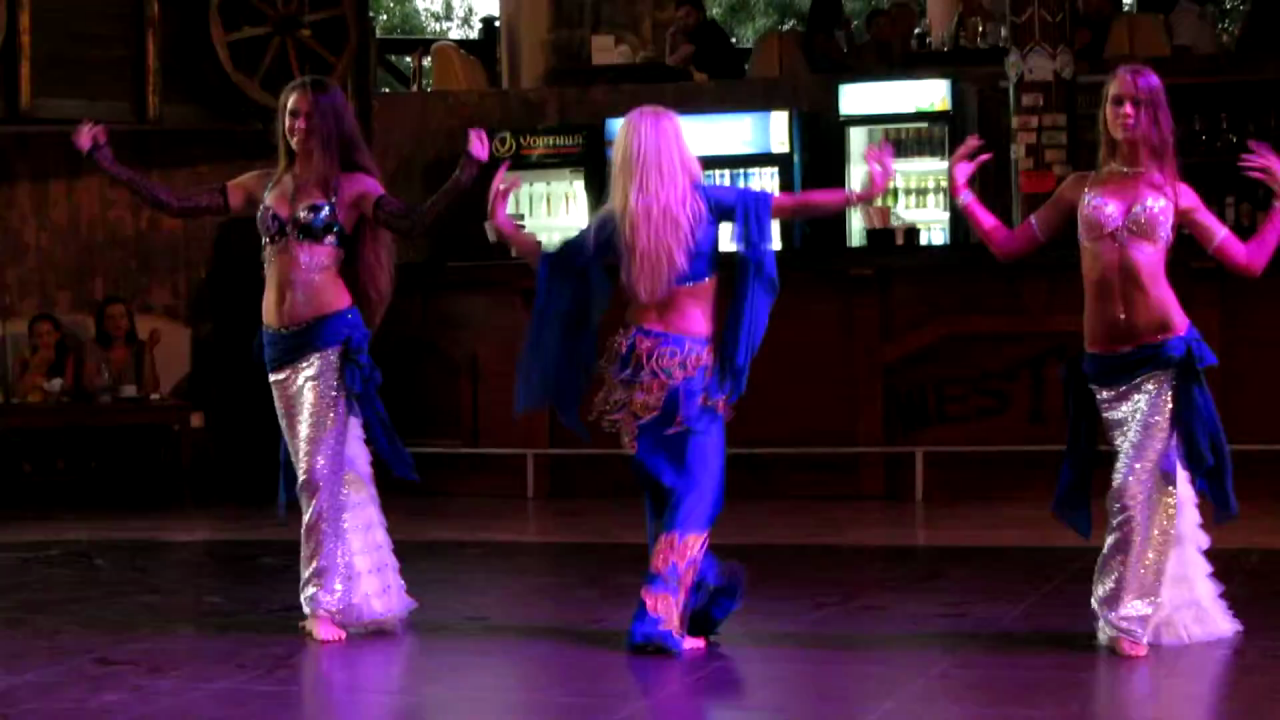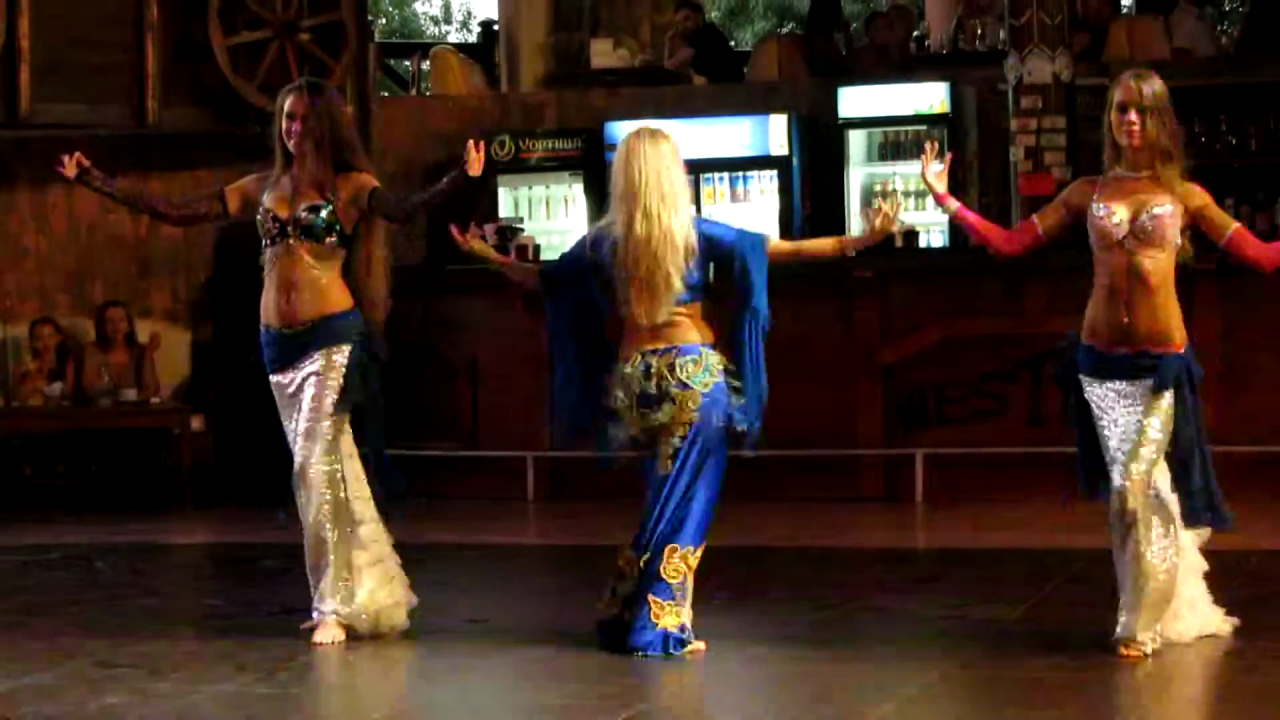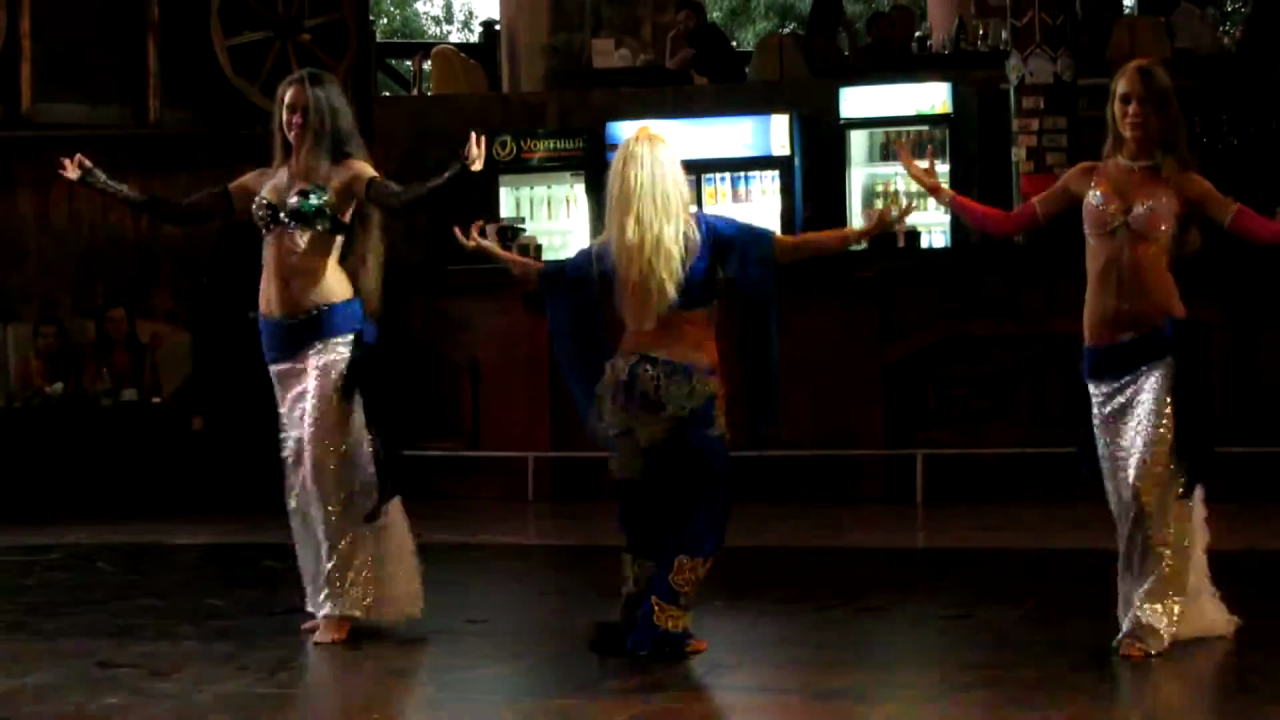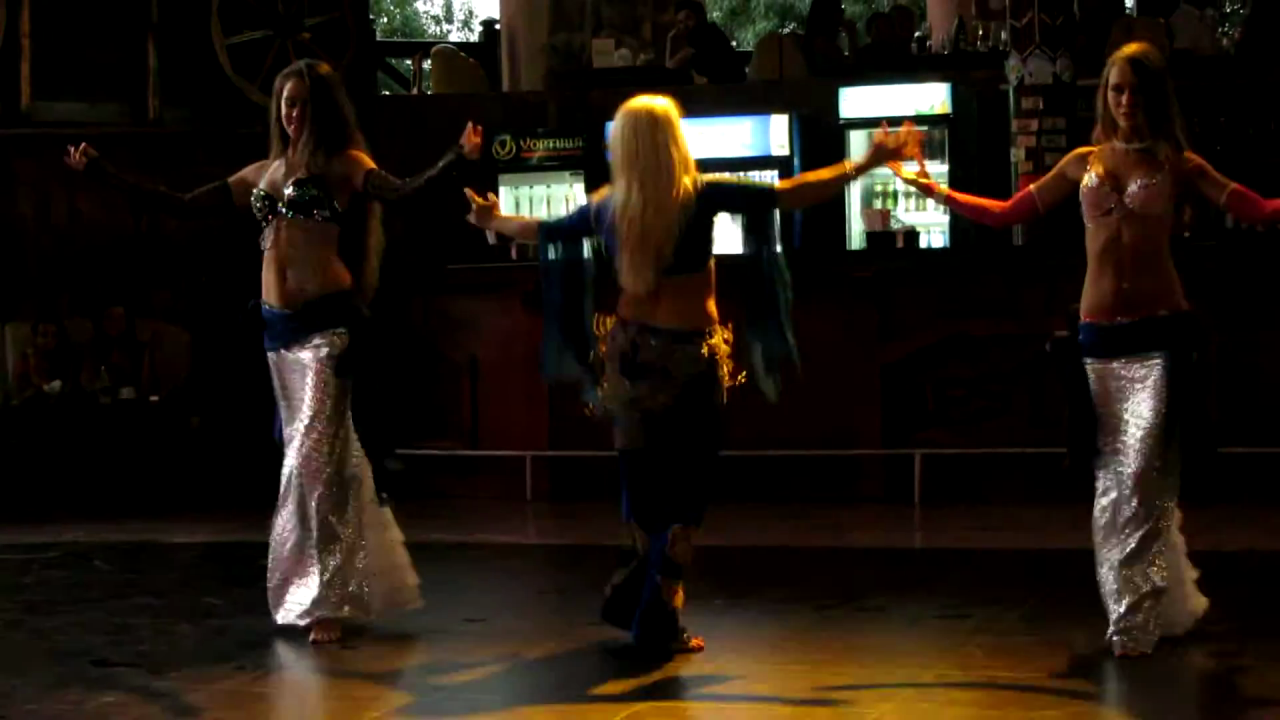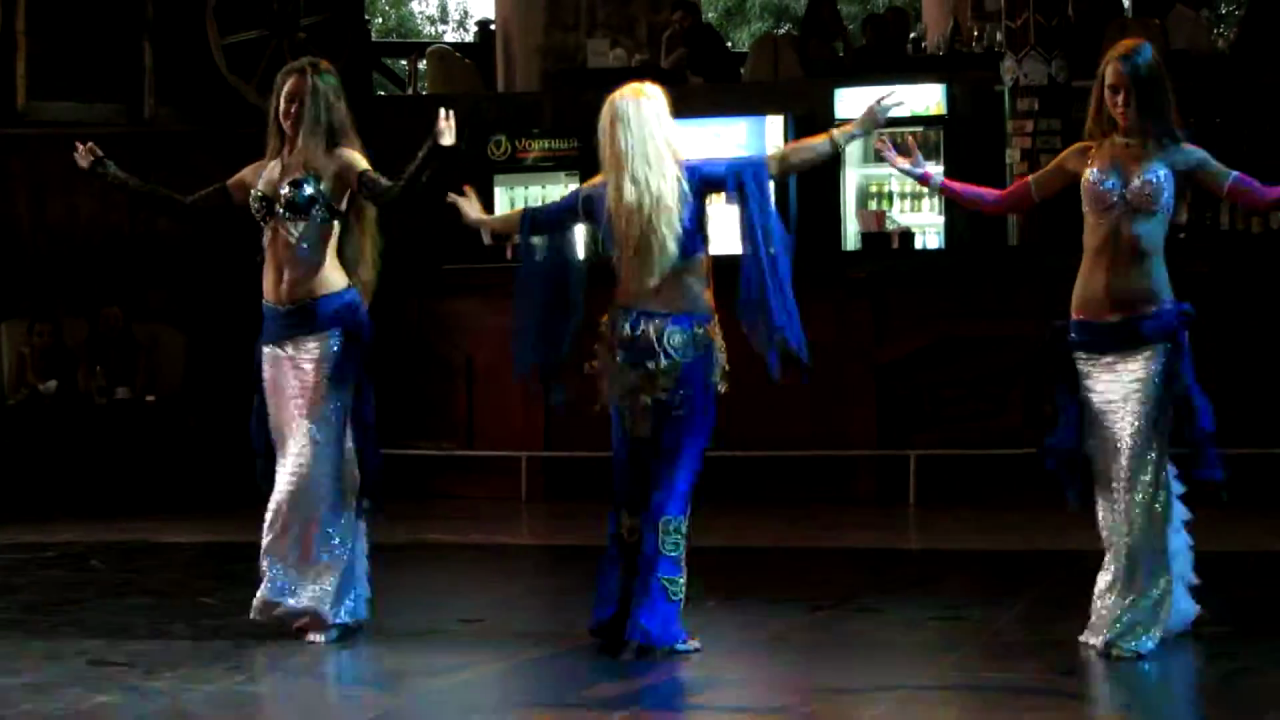
dt=0.2s
person 1, frame 1
left shoulder: (1175, 191)
right shoulder: (1081, 188)
right elbow: (1009, 245)
right wrist: (961, 191)
left hip: (1167, 351)
right hip: (1104, 364)
left knee: (1147, 484)
right knee: (1146, 488)
left ankle: (1135, 616)
right ankle: (1167, 611)
person 1, frame 2
left shoulder: (1186, 196)
right shoulder: (1089, 191)
right elbow: (1012, 242)
right wrist: (945, 198)
left hip: (1161, 362)
right hip: (1100, 363)
left knee: (1140, 489)
right knee: (1131, 493)
left ankle: (1146, 623)
right ankle: (1175, 611)
person 1, frame 3
left shoulder: (1183, 184)
right shoulder: (1086, 178)
right elbow: (1008, 224)
right wrist: (936, 189)
left hip: (1159, 344)
right hip: (1102, 353)
left knee: (1147, 481)
right knee: (1127, 486)
left ankle: (1145, 620)
right ankle: (1166, 609)
person 1, frame 4
left shoulder: (1179, 164)
right shoulder: (1082, 162)
right elbow: (1007, 214)
right wrist: (931, 186)
left hip: (1158, 331)
right hip: (1099, 333)
left knee: (1145, 473)
right knee: (1116, 474)
left ankle: (1140, 618)
right ankle: (1140, 602)
person 1, frame 5
left shoulder: (1179, 157)
right shoulder: (1084, 155)
right elbow: (1005, 200)
right wrist: (928, 178)
left hip: (1151, 327)
right hip: (1091, 329)
left knee: (1140, 469)
right knee: (1110, 471)
left ankle: (1135, 618)
right ankle: (1148, 600)
person 2, frame 1
left shoulder: (353, 185)
right shoulder: (263, 185)
left elbow: (415, 224)
right elbow: (178, 204)
left wrist: (467, 170)
right wrist: (109, 165)
left hip: (333, 336)
right hip: (280, 343)
left knee: (326, 464)
right knee: (311, 470)
left ankle: (331, 603)
right ankle: (334, 597)
person 2, frame 2
left shoulder: (350, 183)
right shoulder: (262, 187)
left elbow: (404, 211)
right elbow: (177, 213)
left wrist: (461, 180)
right wrist: (99, 183)
left hip: (333, 339)
right hip: (279, 344)
left knee: (326, 467)
right knee: (310, 474)
left ankle: (340, 606)
right ankle: (336, 598)
person 2, frame 3
left shoulder: (345, 173)
right shoulder: (262, 180)
left elbow: (400, 199)
right elbow: (183, 212)
left wrist: (458, 172)
right wrist: (103, 184)
left hip: (332, 329)
right hip: (278, 336)
left knee: (333, 467)
right knee: (303, 469)
left ankle: (341, 603)
right ankle: (330, 597)
person 2, frame 4
left shoulder: (344, 164)
right shoulder: (263, 172)
left elbow: (398, 192)
right elbow: (185, 204)
left wrist: (455, 160)
right wrist: (106, 174)
left hip: (330, 322)
right hip: (278, 327)
left knee: (324, 455)
right knee: (301, 460)
left ankle: (337, 600)
right ankle: (313, 595)
person 2, frame 5
left shoulder: (340, 161)
right shoulder: (262, 171)
left elbow: (389, 194)
right elbow: (189, 206)
left wrist: (433, 152)
right wrist: (111, 173)
left hip: (329, 320)
right hip: (278, 325)
left knee: (319, 455)
right knee: (295, 456)
left ankle: (335, 601)
right ankle: (309, 593)
person 3, frame 1
left shoulder: (611, 218)
right shoulder: (698, 198)
left elbow: (553, 263)
right elbow: (783, 205)
left wrist: (504, 223)
right wrist: (860, 195)
left hip: (636, 358)
right hip: (690, 360)
left knee: (667, 486)
right knee: (693, 491)
left ankle: (706, 589)
right ankle: (663, 620)
person 3, frame 2
left shoulder: (604, 240)
right shoulder: (696, 230)
left elbow: (544, 278)
right elbow: (782, 251)
left wrist: (488, 255)
right wrist: (859, 243)
left hip: (633, 379)
right hip: (695, 377)
left knee: (665, 503)
right knee: (689, 508)
left ankle: (628, 614)
right ankle: (659, 626)
person 3, frame 3
left shoulder: (609, 246)
right shoulder: (702, 233)
left elbow: (549, 275)
right elbow: (791, 248)
left wrist: (492, 251)
right wrist: (867, 232)
left hip: (628, 388)
right hip: (687, 386)
left knee: (648, 513)
right knee: (702, 514)
left ankle: (641, 620)
right ankle: (661, 628)
person 3, frame 4
left shoulder: (606, 206)
right shoulder: (697, 197)
left elbow: (546, 231)
right elbow: (788, 194)
left wrist: (495, 220)
right wrist: (865, 163)
left hip: (629, 350)
right hip: (687, 352)
left knee: (643, 480)
right knee: (685, 485)
left ankle: (634, 598)
right ankle: (659, 622)
person 3, frame 5
left shoulder: (598, 194)
right shoulder: (689, 178)
left elbow: (533, 220)
right elbow: (779, 162)
left wrist: (483, 221)
right wrist: (852, 130)
left hip: (626, 338)
right hip: (685, 339)
left knee: (633, 477)
right knee: (673, 479)
left ankle: (619, 614)
right ankle: (656, 622)
